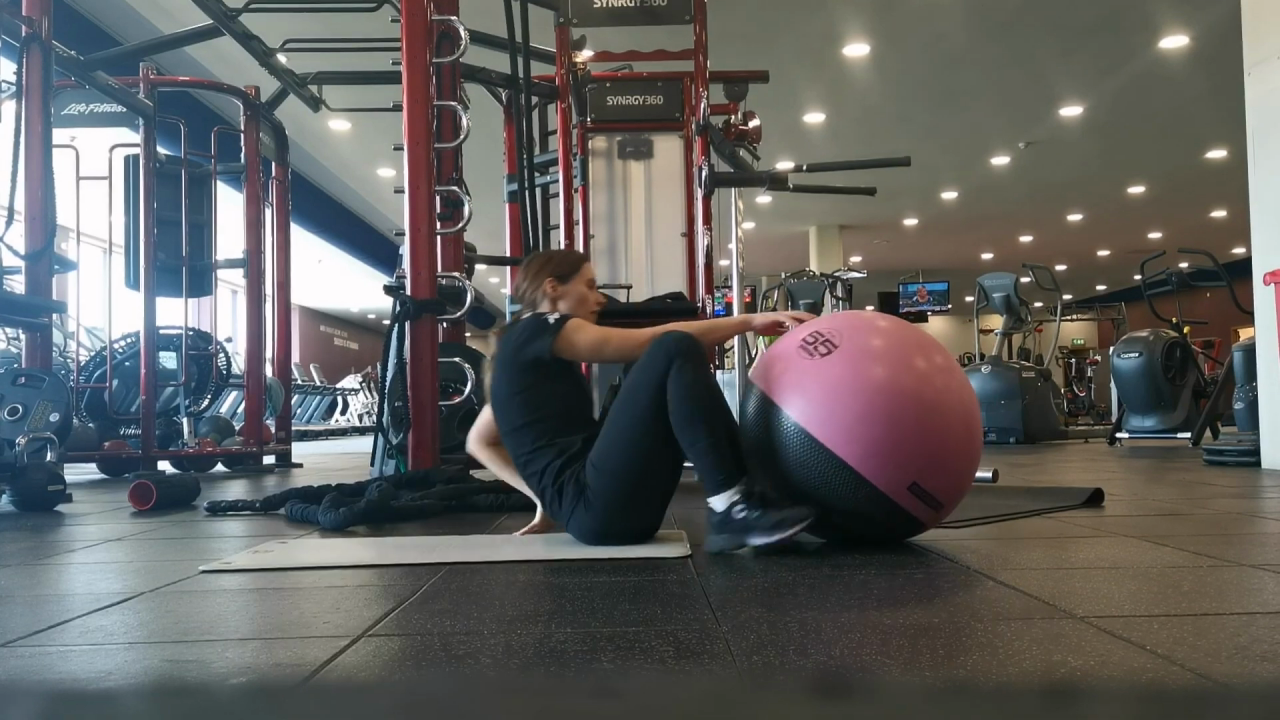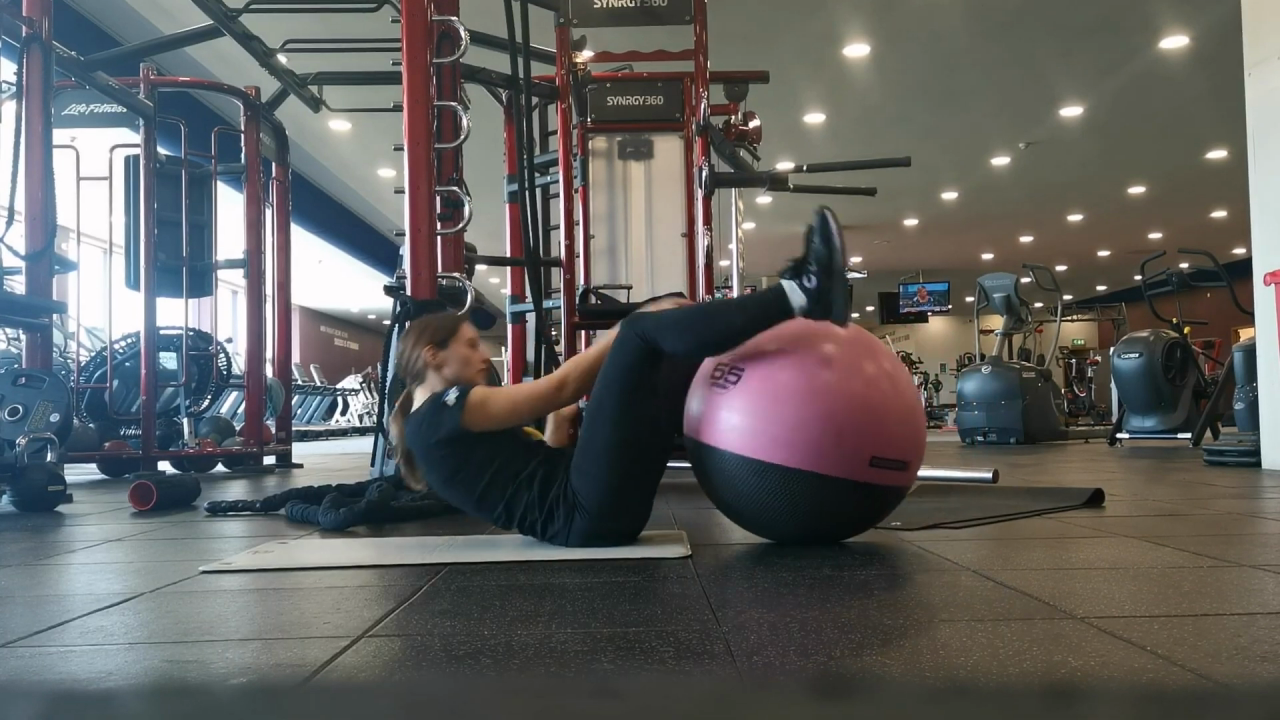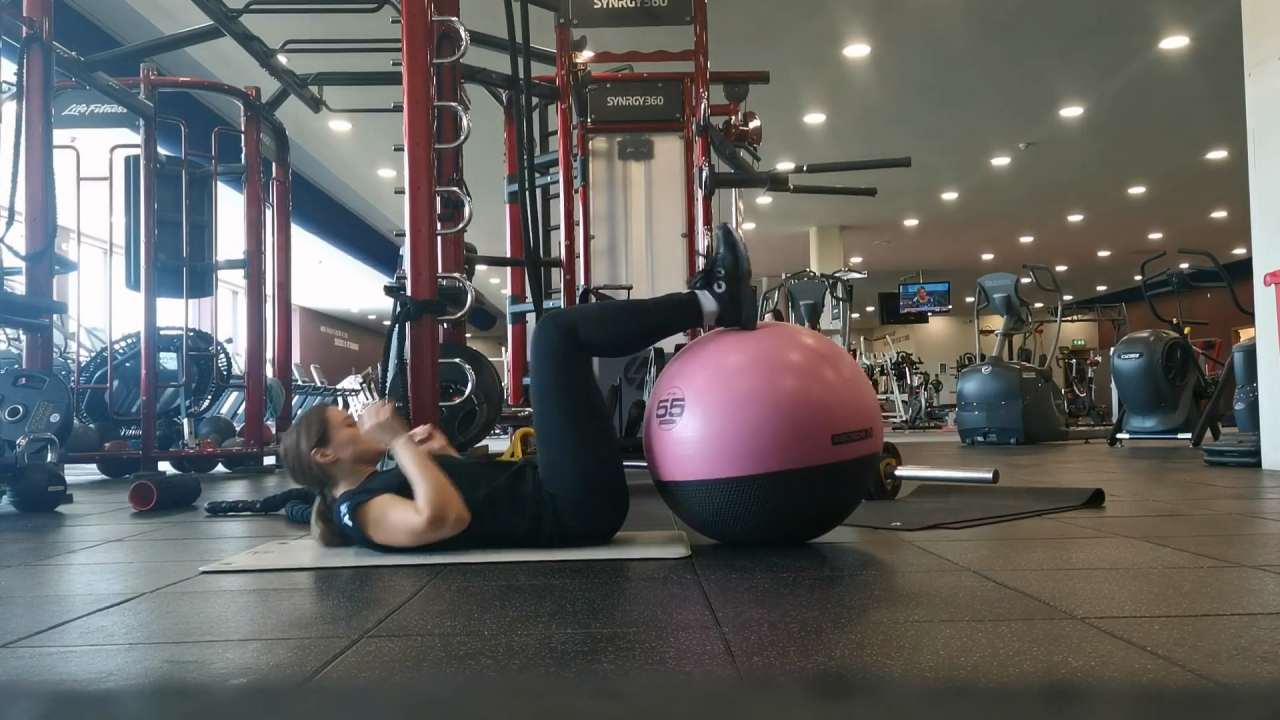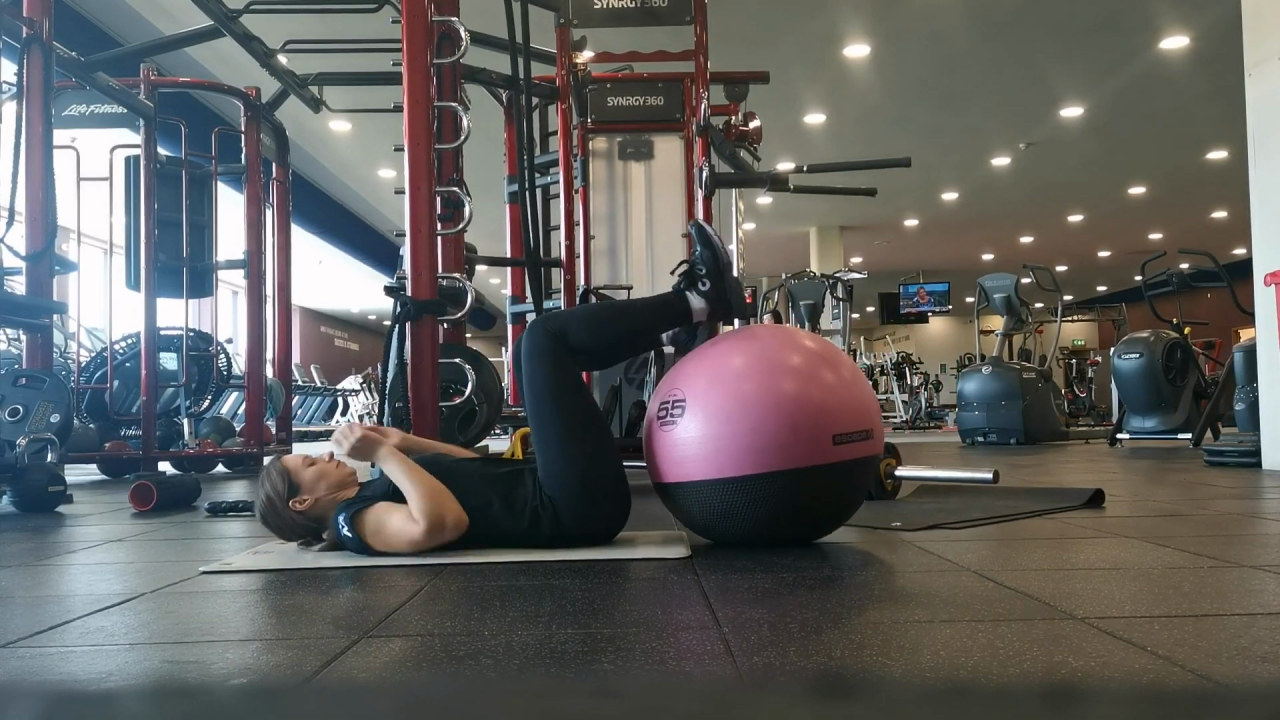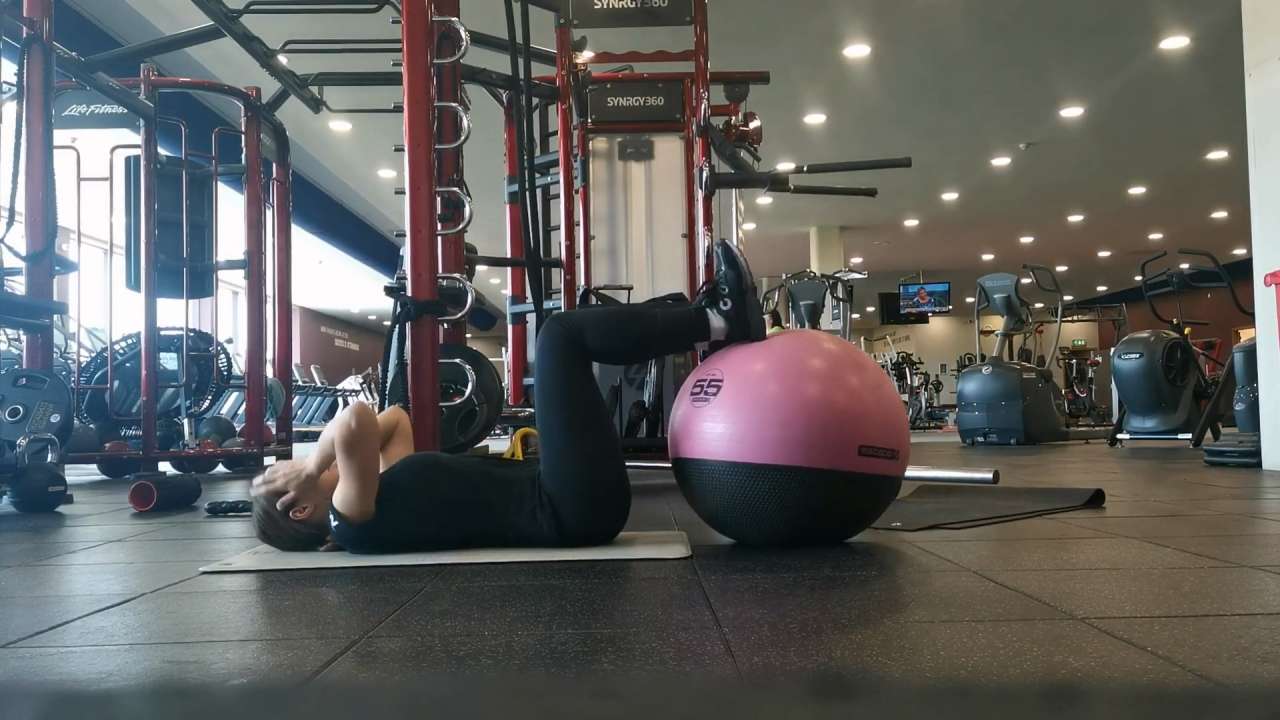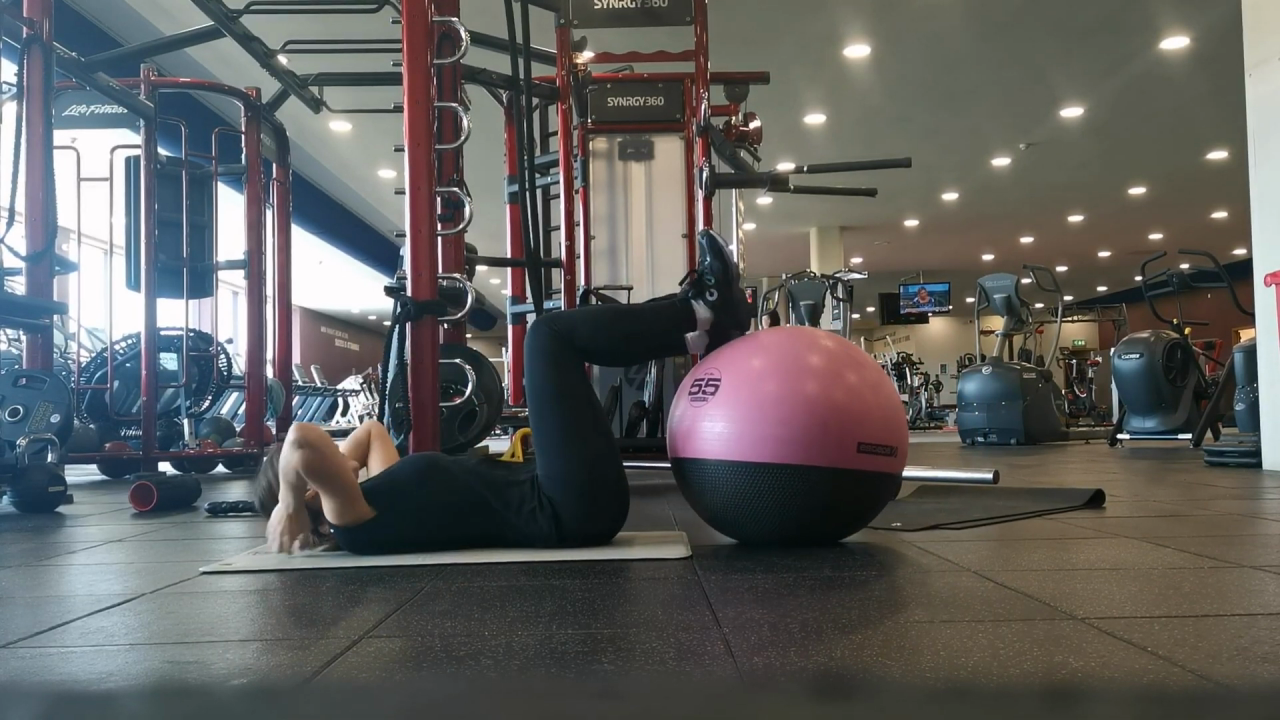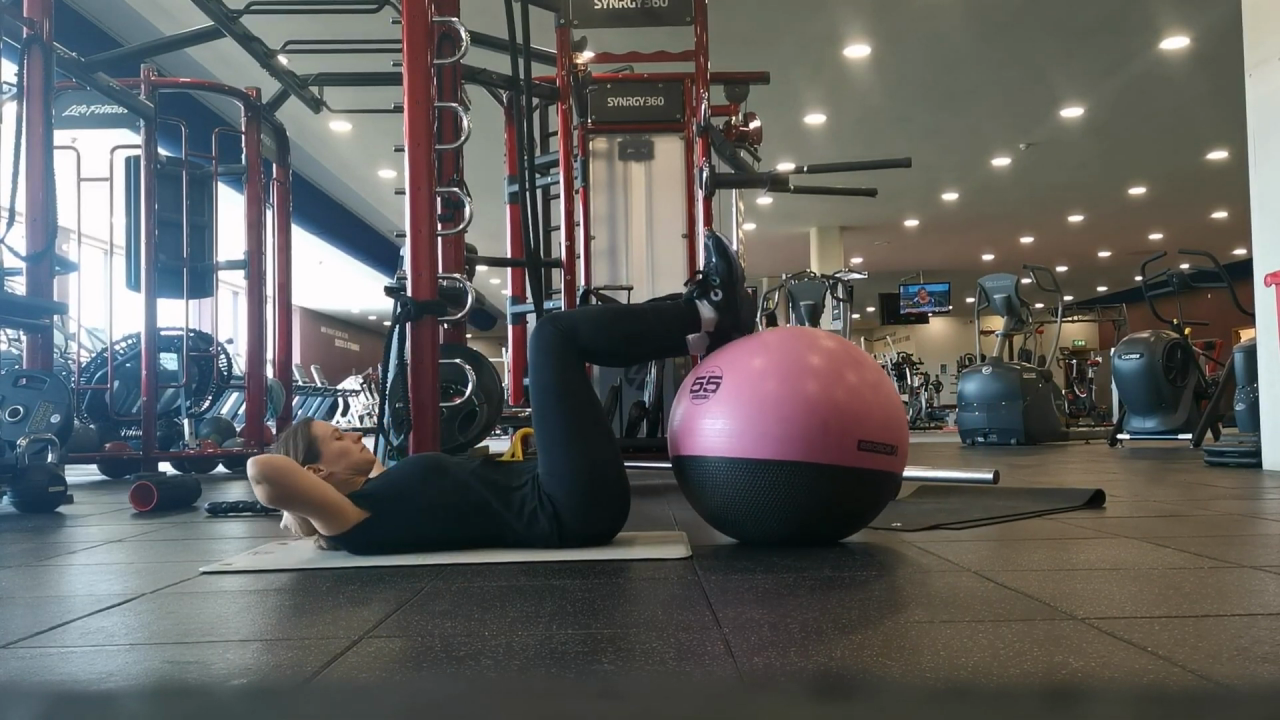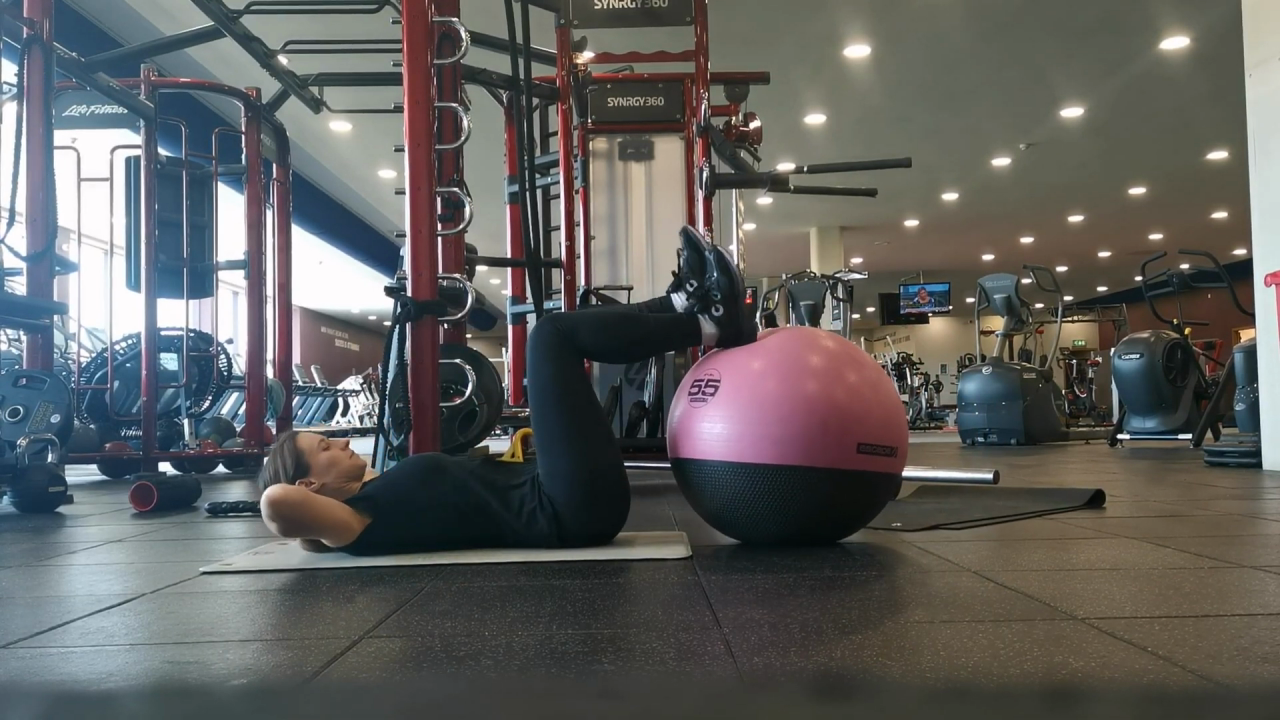
dt=0.4s
person 1, frame 1
left shoulder: (522, 359)
right shoulder: (539, 329)
left elbow: (480, 441)
right elbow: (651, 342)
left wrist: (542, 496)
right wrist: (746, 322)
left hip: (595, 507)
right hip: (599, 509)
right knee: (679, 353)
right ankle: (729, 508)
person 1, frame 2
right shoulder: (441, 407)
right elbow: (558, 389)
left wrist: (560, 415)
right wrist: (622, 334)
left hip: (582, 512)
right hip: (592, 516)
left knee: (681, 356)
right knee: (641, 334)
right ankle: (799, 296)
person 1, frame 3
left shoulder: (380, 489)
right shoulder: (360, 510)
right elbow: (447, 519)
left wrist: (440, 451)
right wrist: (397, 443)
left hip: (567, 503)
right hip: (576, 511)
left knee: (559, 341)
right knee: (555, 330)
left ankle: (702, 304)
right ankle: (713, 304)
person 1, frame 4
left shoulder: (378, 499)
right shoulder: (361, 523)
left elbow: (471, 467)
right elbow: (445, 524)
left wrist: (395, 444)
right wrist: (382, 452)
left hip: (569, 503)
right hip: (577, 509)
left knee: (534, 349)
right knee: (545, 335)
left ankle: (683, 319)
right ankle: (699, 303)
person 1, frame 5
left shoulder: (380, 498)
right shoulder: (354, 519)
left elbow: (393, 418)
right elbow: (357, 416)
right wrist: (315, 463)
left hip: (566, 504)
right hip: (575, 510)
left knee: (568, 340)
right knee: (562, 332)
left ankle: (708, 328)
right ankle: (717, 322)
person 1, frame 6
left shoulder: (375, 498)
right shoulder: (353, 522)
left elbow: (371, 428)
right elbow: (302, 438)
left wrist: (332, 464)
right wrist: (290, 502)
left hip: (566, 506)
right hip: (573, 511)
left knee: (560, 340)
right knee: (549, 333)
left ankle: (700, 334)
right ankle: (701, 312)
person 1, frame 7
left shoulder: (369, 496)
right shoulder: (351, 523)
left elbow: (367, 466)
right elbow: (262, 469)
right wrist: (299, 513)
left hip: (567, 506)
right hip: (574, 513)
left knee: (562, 339)
right knee: (553, 333)
left ankle: (700, 334)
right ankle: (706, 313)
person 1, frame 8
left shoulder: (369, 499)
right shoulder: (354, 527)
left elbow: (371, 476)
right elbow: (280, 502)
right wrist: (284, 516)
left hip: (570, 505)
right hip: (575, 511)
left knee: (561, 338)
right knee: (552, 333)
left ankle: (684, 307)
right ankle: (709, 327)
